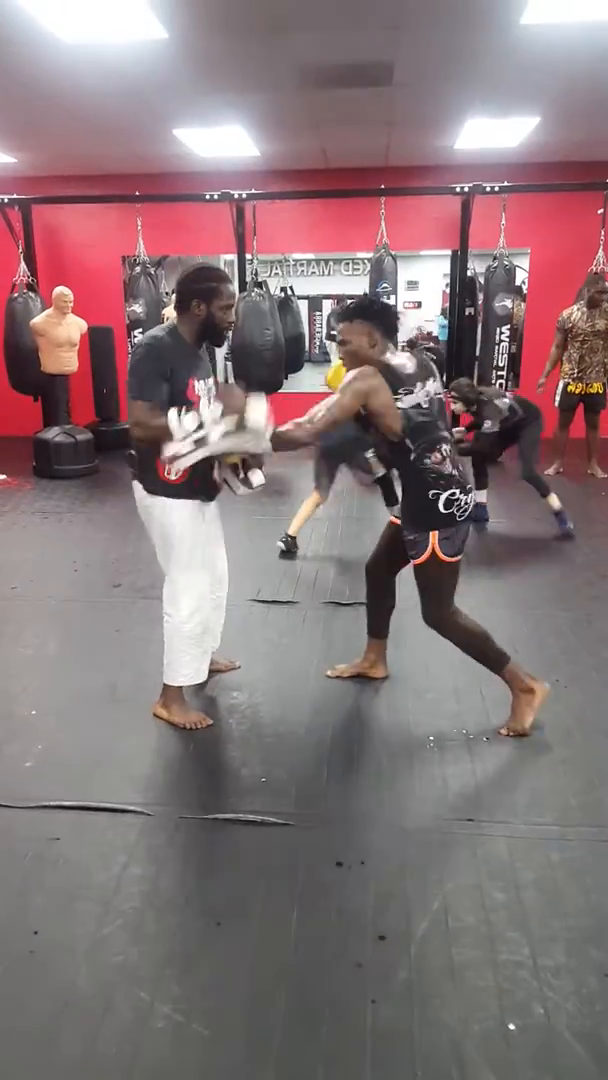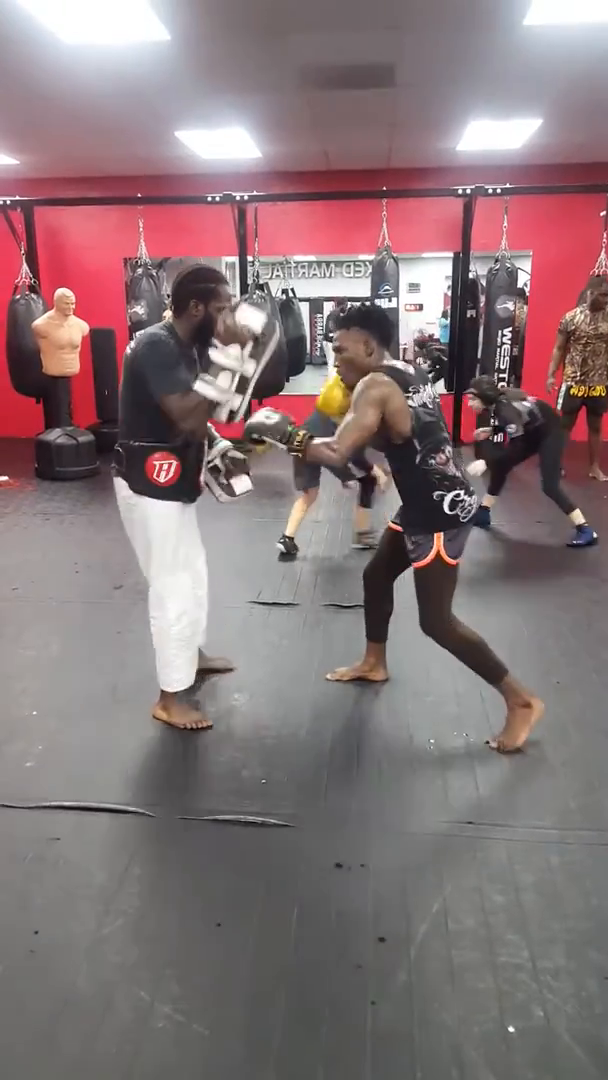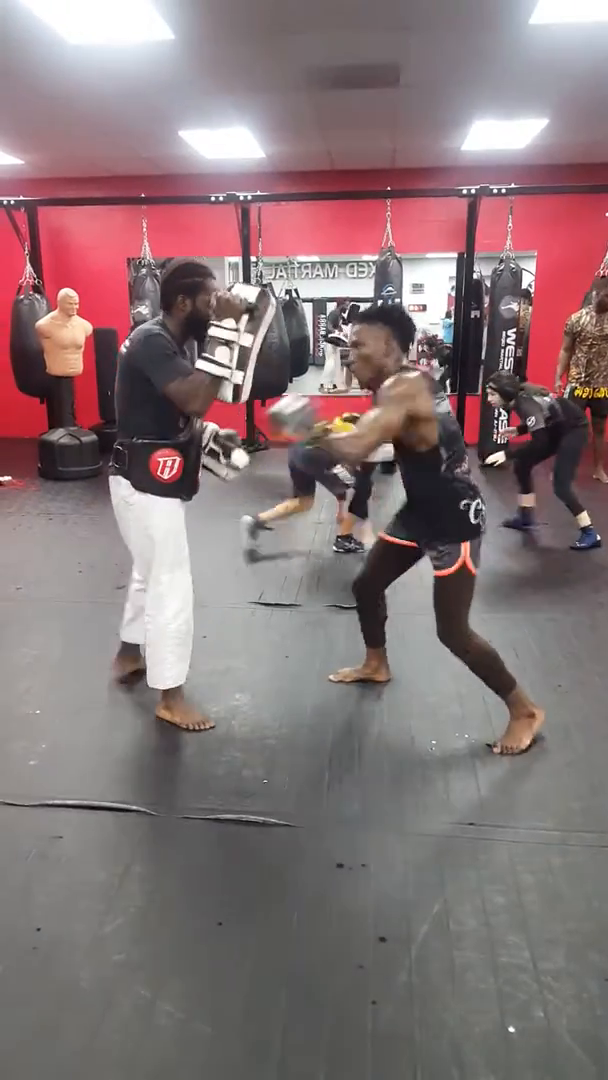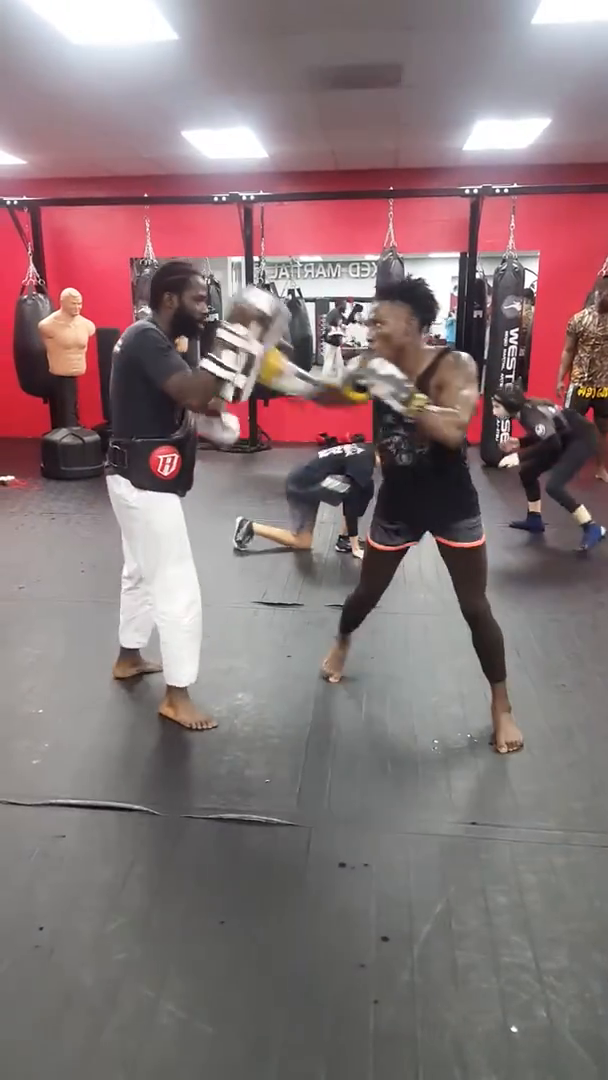
dt=0.2s
person 1, frame 1
left shoulder: (199, 347)
right shoulder: (157, 350)
right elbow: (142, 425)
left hip: (194, 484)
right hip: (167, 489)
left knee: (213, 574)
right knee: (189, 588)
left ankle: (201, 654)
right ankle: (170, 696)
person 1, frame 2
left shoulder: (180, 346)
right shoulder: (156, 347)
right elbow: (189, 417)
left wrist: (221, 450)
left hip: (168, 484)
right hip: (149, 488)
left knee: (192, 572)
right knee: (172, 588)
left ankle: (192, 653)
right ankle: (170, 698)
person 1, frame 3
left shoulder: (165, 341)
right shoulder: (152, 342)
right elbow: (196, 400)
left wrist: (211, 433)
right wrist: (226, 332)
left hip: (150, 480)
right hip: (146, 485)
left knee: (150, 573)
right knee: (171, 589)
left ankle: (130, 654)
right ankle: (171, 698)
person 1, frame 4
left shoulder: (156, 337)
right shoulder: (147, 338)
right elbow: (192, 393)
left wrist: (212, 404)
left hip: (138, 478)
right hip: (145, 482)
left knee: (141, 572)
right knee: (176, 586)
left ankle: (128, 657)
right ankle: (176, 696)
person 2, frame 1
left shoulder: (364, 381)
right shoulder: (416, 367)
left elbow: (308, 433)
left hip: (438, 507)
right hip: (438, 496)
left knee: (440, 613)
right knee: (378, 569)
left ankle: (524, 686)
right ankle: (374, 659)
person 2, frame 2
left shoulder: (376, 384)
right shoulder: (404, 376)
left elbow: (338, 454)
left wrist: (281, 429)
right wrist: (358, 422)
left hip: (439, 510)
right hip: (429, 501)
left knee: (436, 622)
right knee: (376, 575)
left ankle: (522, 702)
right ankle: (374, 662)
person 2, frame 3
left shoulder: (402, 388)
right shoulder: (401, 385)
left elbow: (354, 453)
left hip: (455, 520)
right hip: (421, 512)
left knee: (453, 633)
right knee: (366, 584)
left ankle: (524, 710)
right ankle: (376, 664)
person 2, frame 4
left shoulder: (456, 365)
right shoulder: (383, 368)
left elbow: (454, 433)
left wrist: (403, 397)
left hip: (454, 506)
right hip: (398, 502)
left knee: (475, 609)
right knee: (366, 593)
left ankle: (501, 705)
right ankle: (341, 645)
